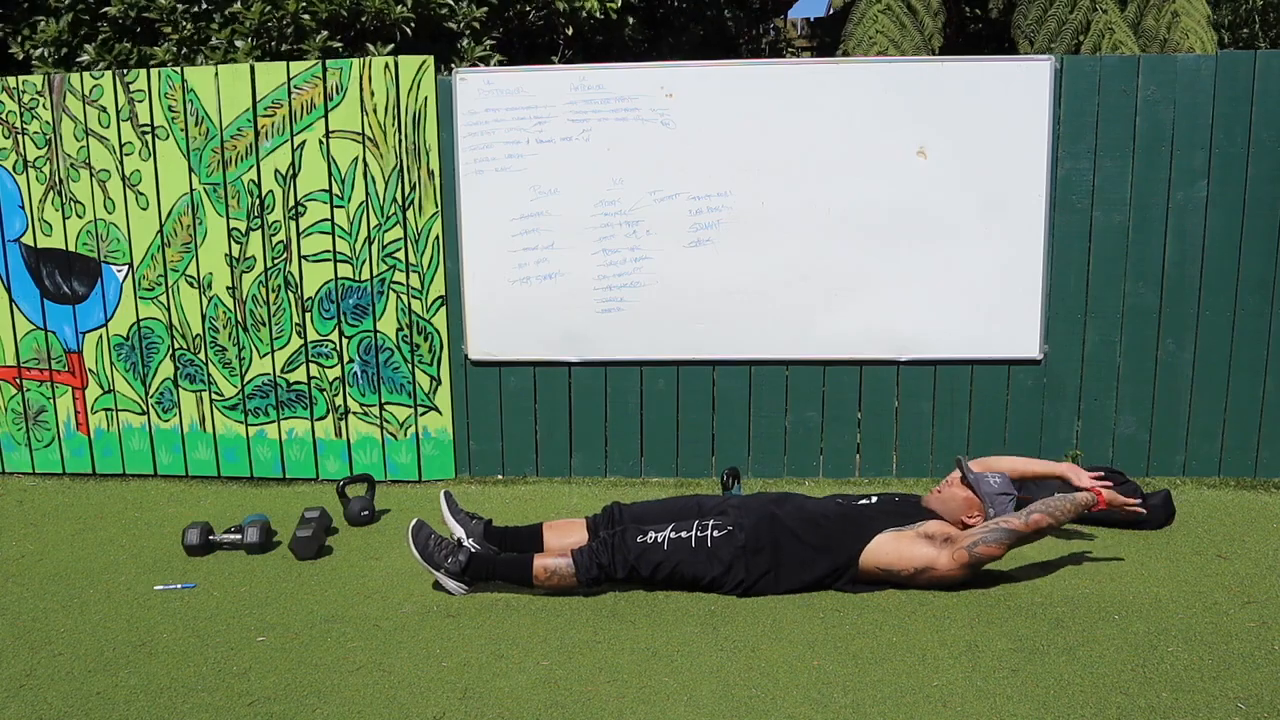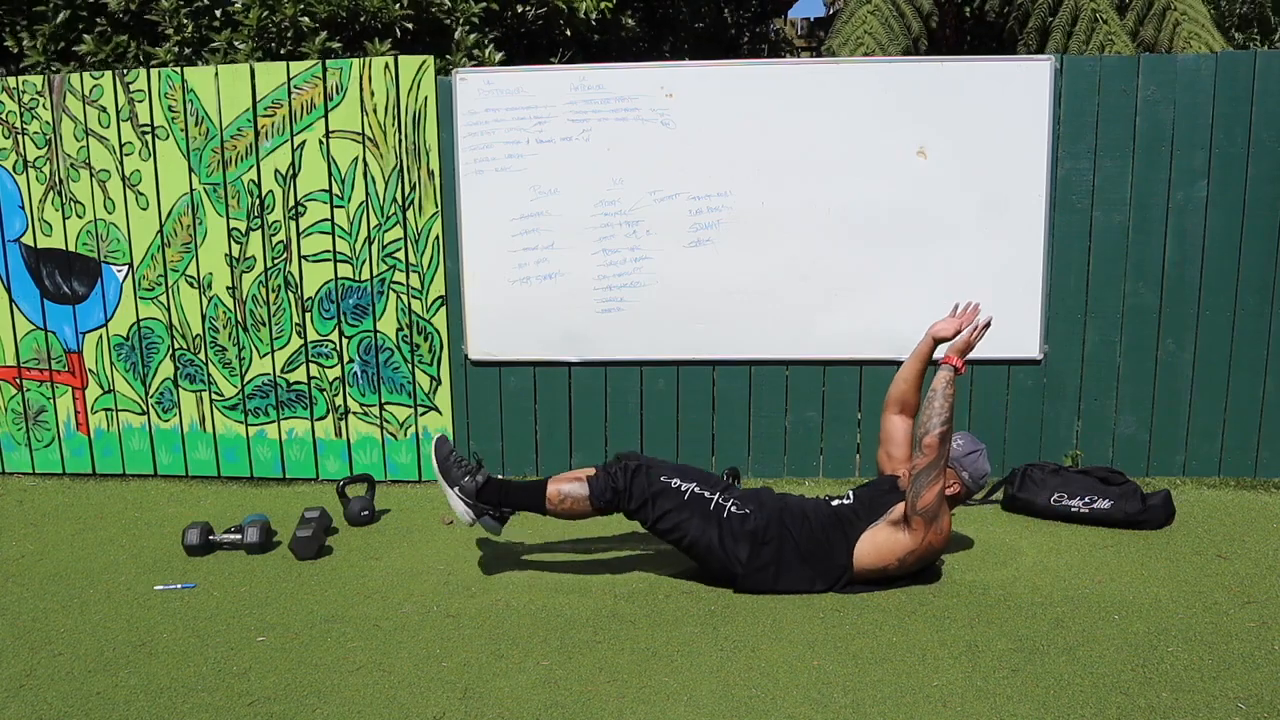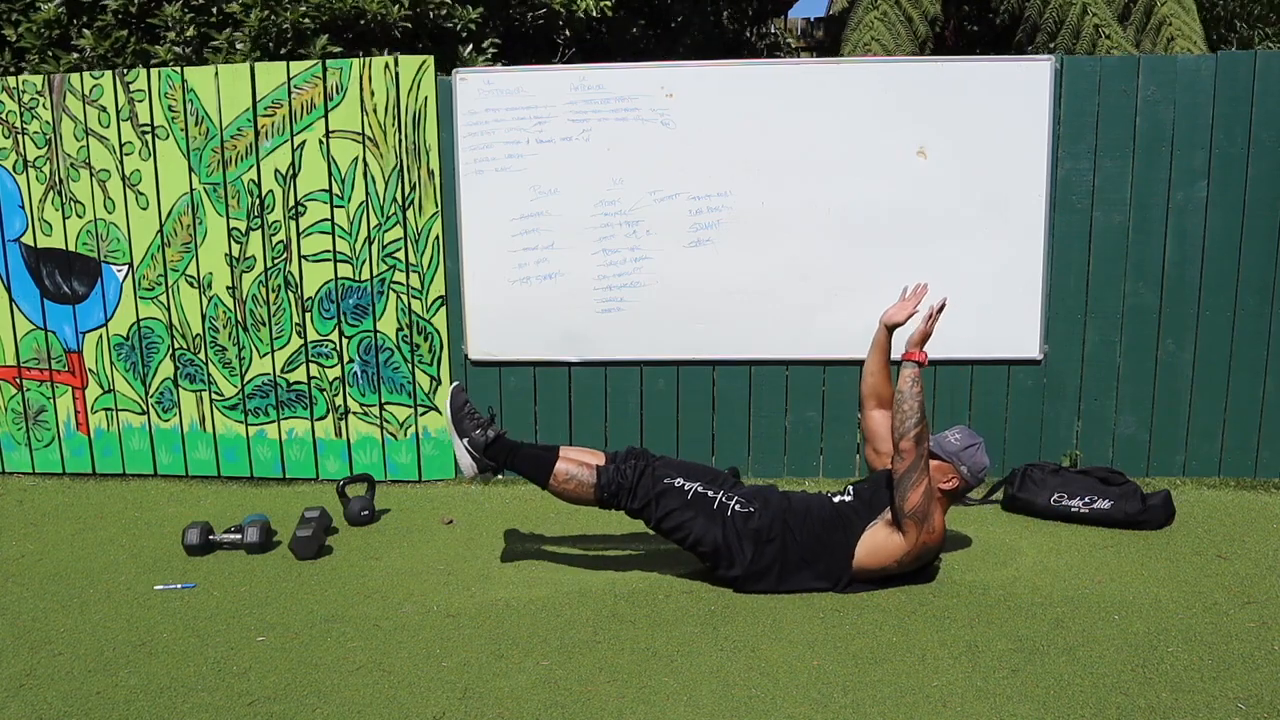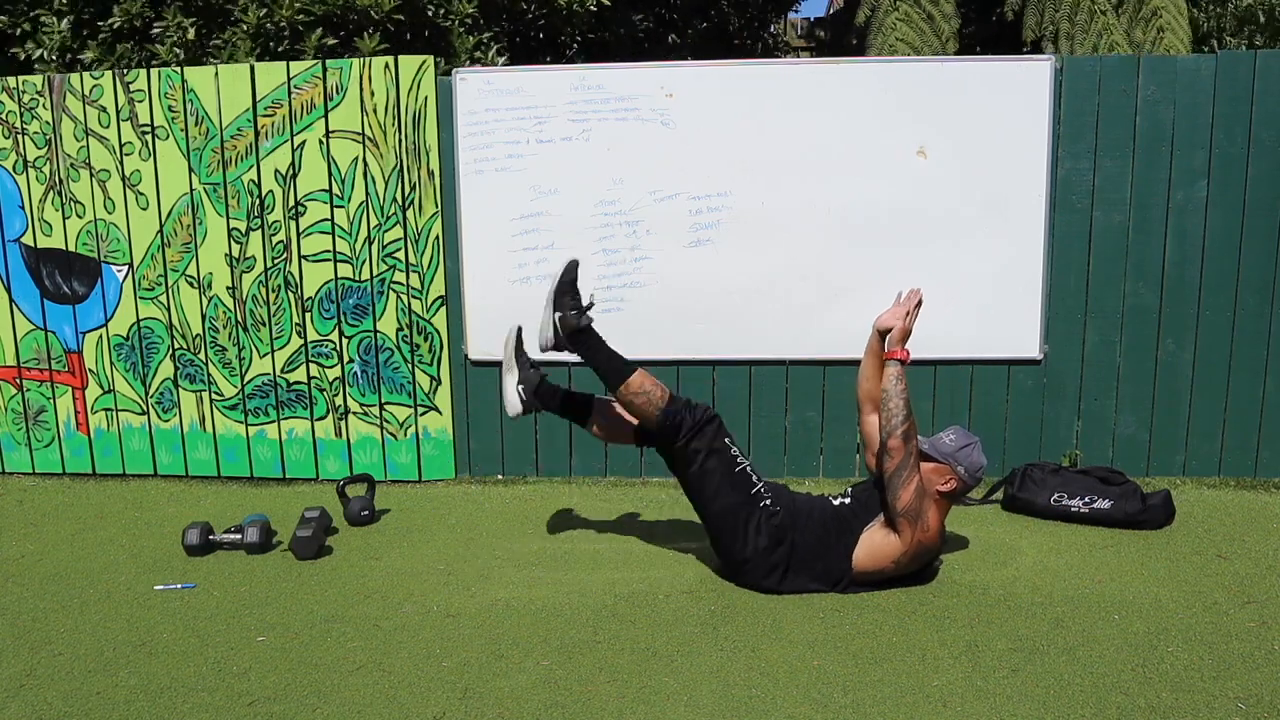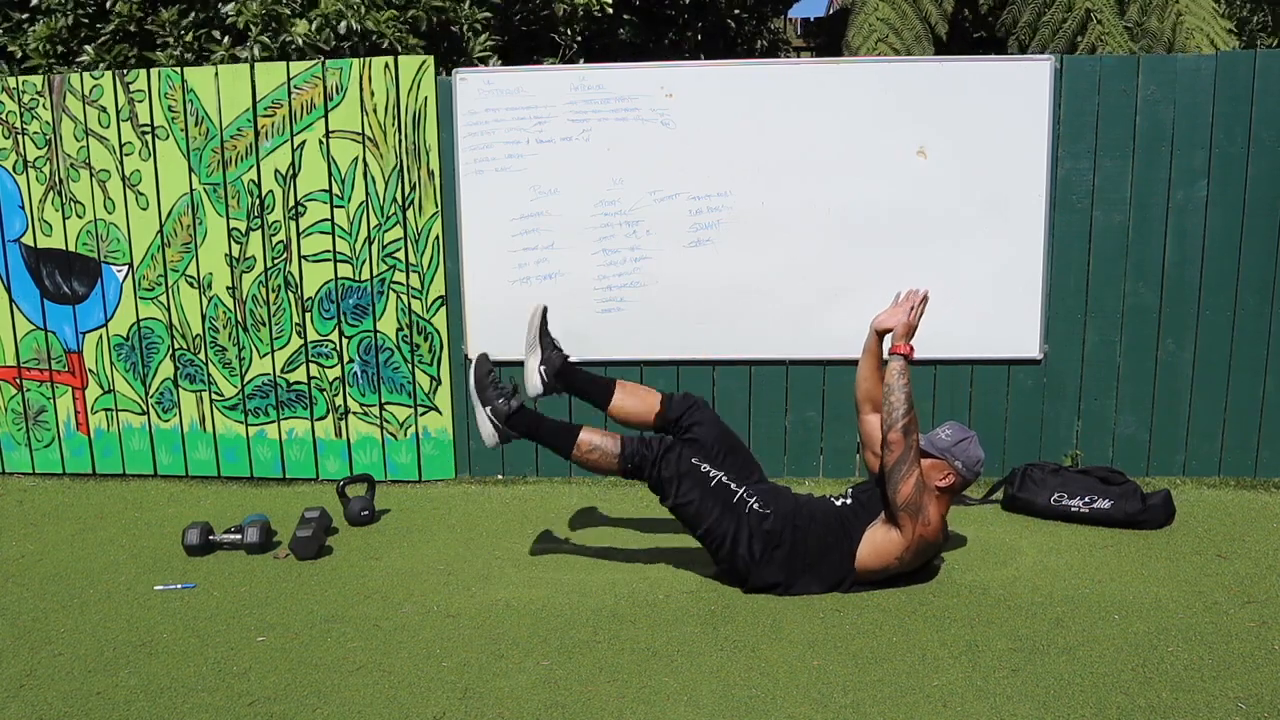
dt=1s
person 1, frame 1
left shoulder: (944, 549)
right shoulder: (923, 512)
left elbow: (1011, 526)
right elbow: (987, 463)
left wrist: (1082, 497)
right wrist: (1066, 468)
left hip: (753, 554)
right hip: (756, 516)
left knee: (615, 553)
right knee: (620, 521)
left ankle: (475, 568)
right ankle: (490, 539)
person 1, frame 2
left shoulder: (926, 531)
right shoulder: (901, 488)
left elbow: (928, 448)
right elbow: (898, 411)
left wrist: (951, 363)
right wrist: (930, 341)
left hip: (759, 551)
right hip: (762, 516)
left knee: (632, 480)
right knee: (629, 472)
left ankle: (492, 494)
right ankle: (498, 501)
person 1, frame 3
left shoulder: (923, 531)
right shoulder: (898, 484)
left elbow: (908, 446)
right elbow: (877, 411)
left wrist: (914, 355)
right wrist: (885, 329)
left hip: (759, 547)
right hip: (759, 508)
left knee: (632, 482)
right knee: (634, 464)
left ankle: (496, 450)
right ankle: (499, 447)
person 1, frame 4
left shoulder: (922, 530)
right shoulder: (907, 496)
left elbow: (897, 446)
right elbow: (872, 415)
left wrist: (897, 355)
right wrist: (878, 336)
left hip: (761, 548)
right hip: (776, 521)
left knee: (692, 422)
right knee: (658, 423)
left ankle: (576, 334)
right ankle: (540, 393)
person 1, frame 5
left shoulder: (921, 529)
right shoulder: (903, 496)
left elbow: (897, 444)
right elbow: (870, 412)
left wrist: (901, 352)
right wrist: (876, 336)
left hip: (767, 553)
right hip: (768, 515)
left knee: (661, 456)
right knee: (686, 415)
left ankle: (517, 418)
right ankle: (560, 374)
